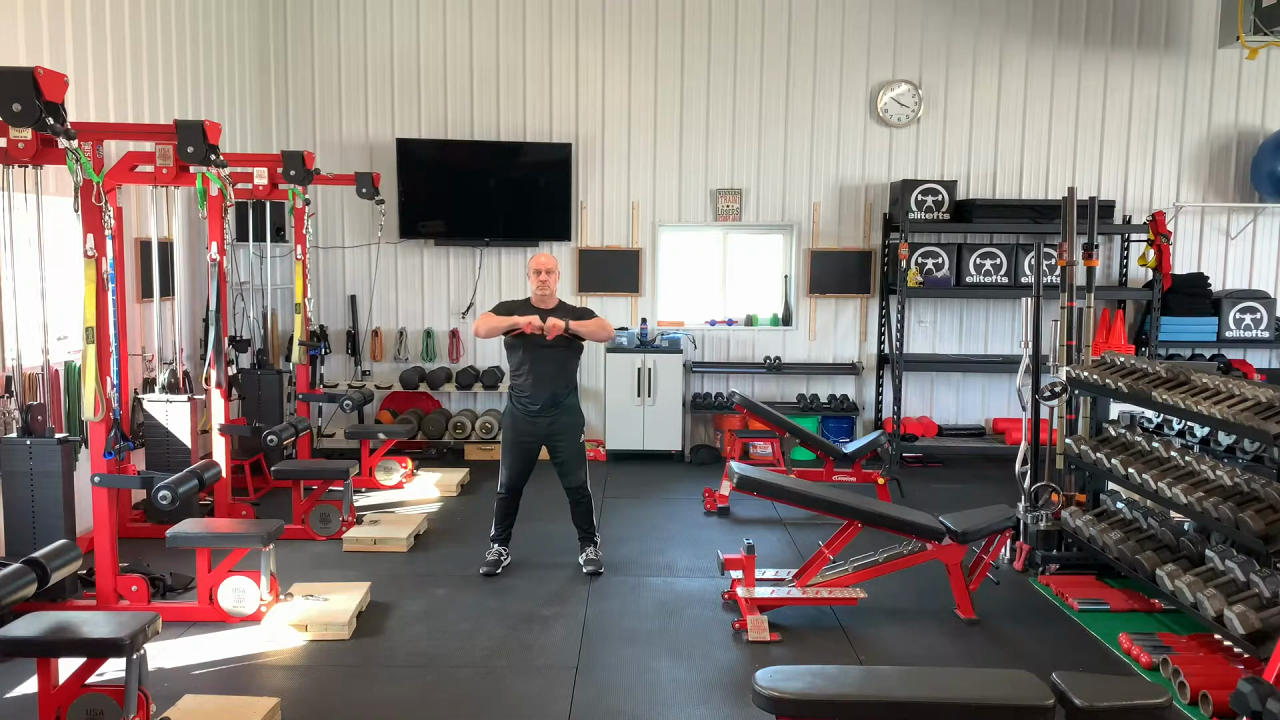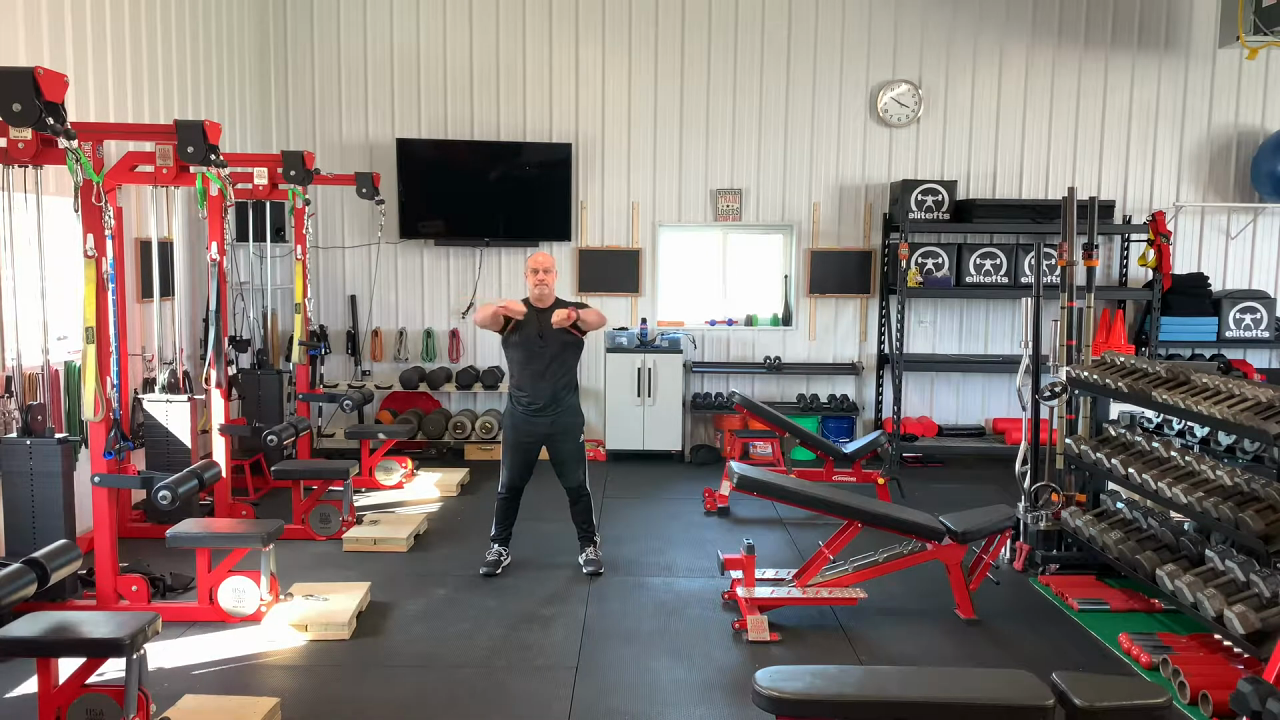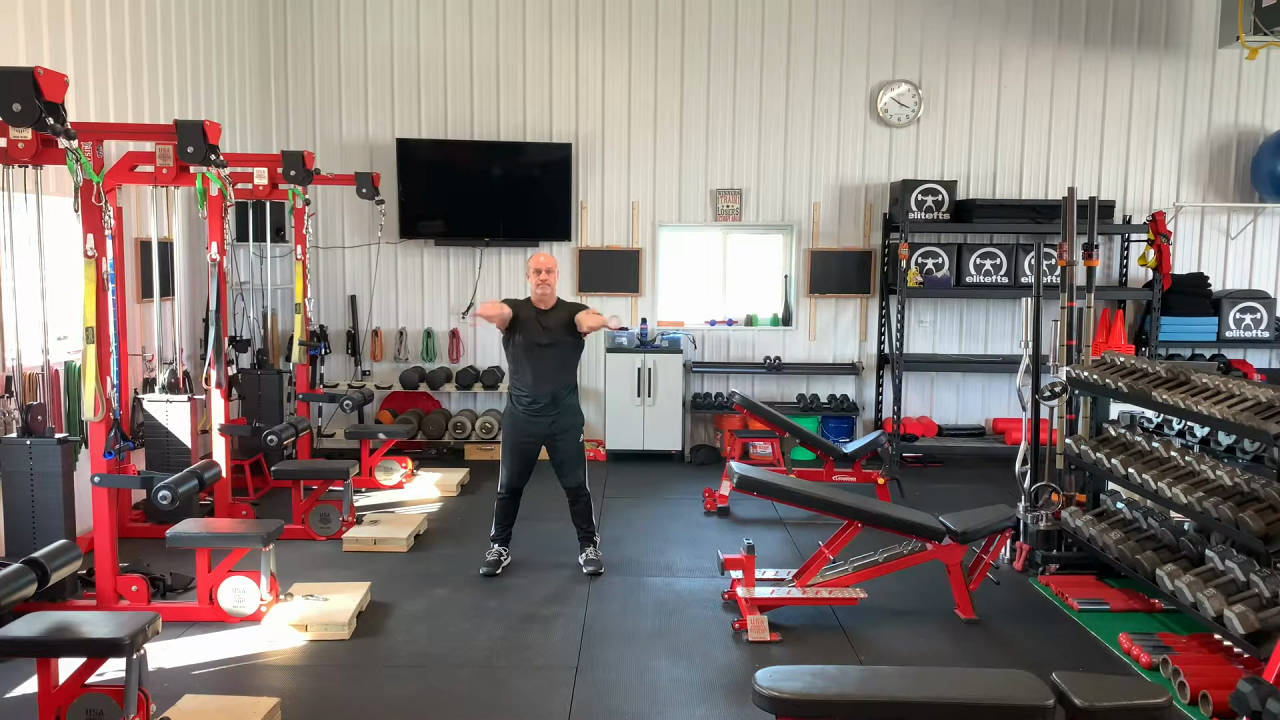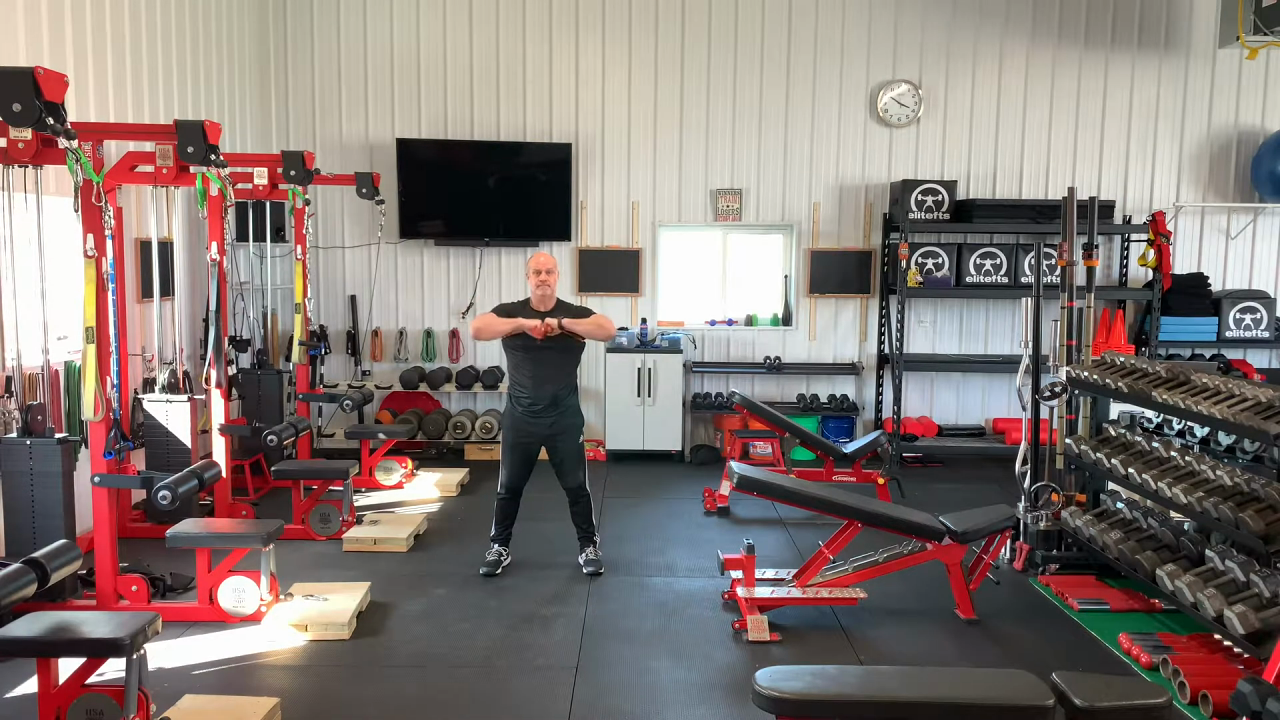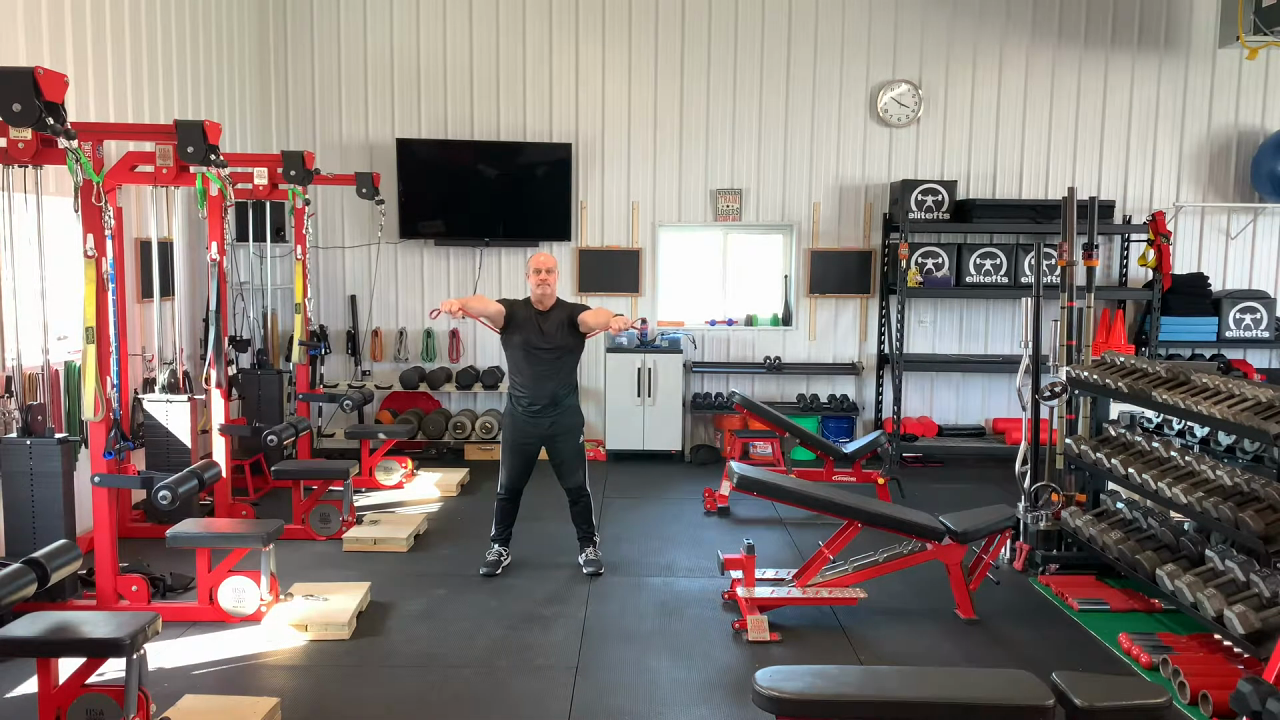
dt=1s
person 1, frame 1
left shoulder: (576, 314)
right shoulder: (511, 309)
left elbow: (607, 332)
right elbow: (479, 328)
left wrist: (565, 325)
right wrist: (519, 320)
left hip: (565, 417)
right hip: (520, 417)
left knee: (577, 486)
right knee: (509, 486)
left ankle: (589, 547)
right ankle: (499, 547)
person 1, frame 2
left shoulder: (573, 310)
right shoulder: (513, 312)
left elbow: (599, 320)
right elbow: (482, 319)
left wrist: (574, 316)
right wrist: (499, 307)
left hip: (565, 417)
right hip: (521, 417)
left knee: (577, 486)
right knee: (510, 486)
left ankle: (589, 547)
right ankle: (499, 547)
person 1, frame 3
left shoulder: (573, 310)
right shoulder: (513, 308)
left elbow: (590, 317)
right elbow: (493, 310)
left wrist: (595, 320)
right wrist: (489, 311)
left hip: (565, 417)
right hip: (520, 417)
left knee: (576, 486)
right knee: (509, 486)
left ankle: (589, 547)
right ankle: (499, 547)
person 1, frame 4
left shoulder: (574, 313)
right shoulder: (511, 312)
left elbow: (607, 330)
right elbow: (477, 329)
left wrist: (561, 324)
right wrist: (522, 323)
left hip: (565, 418)
right hip: (520, 418)
left knee: (576, 487)
right knee: (509, 487)
left ankle: (589, 547)
right ankle: (499, 548)
person 1, frame 5
left shoulder: (572, 313)
right shoulder: (512, 312)
left elbow: (595, 318)
right elbow: (485, 306)
left wrist: (613, 319)
right wrist: (460, 304)
left hip: (564, 418)
right hip: (520, 418)
left knee: (576, 487)
right knee: (509, 488)
left ankle: (588, 547)
right ankle: (499, 547)
